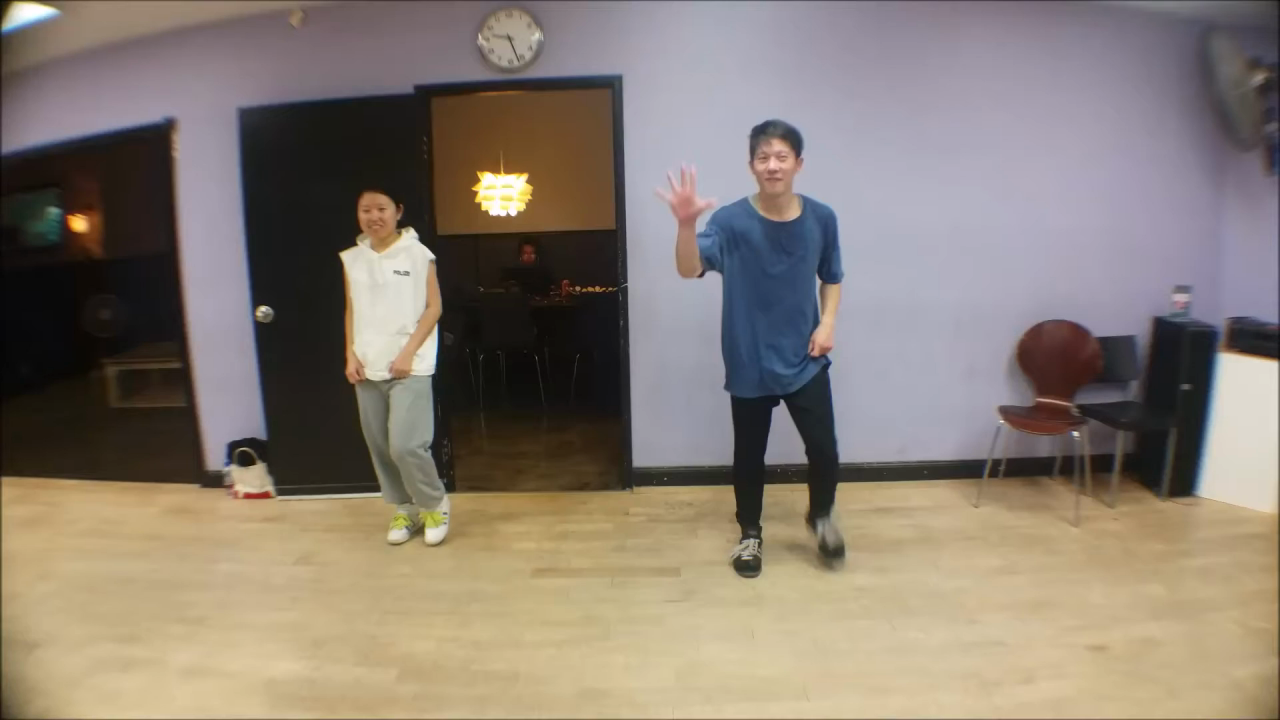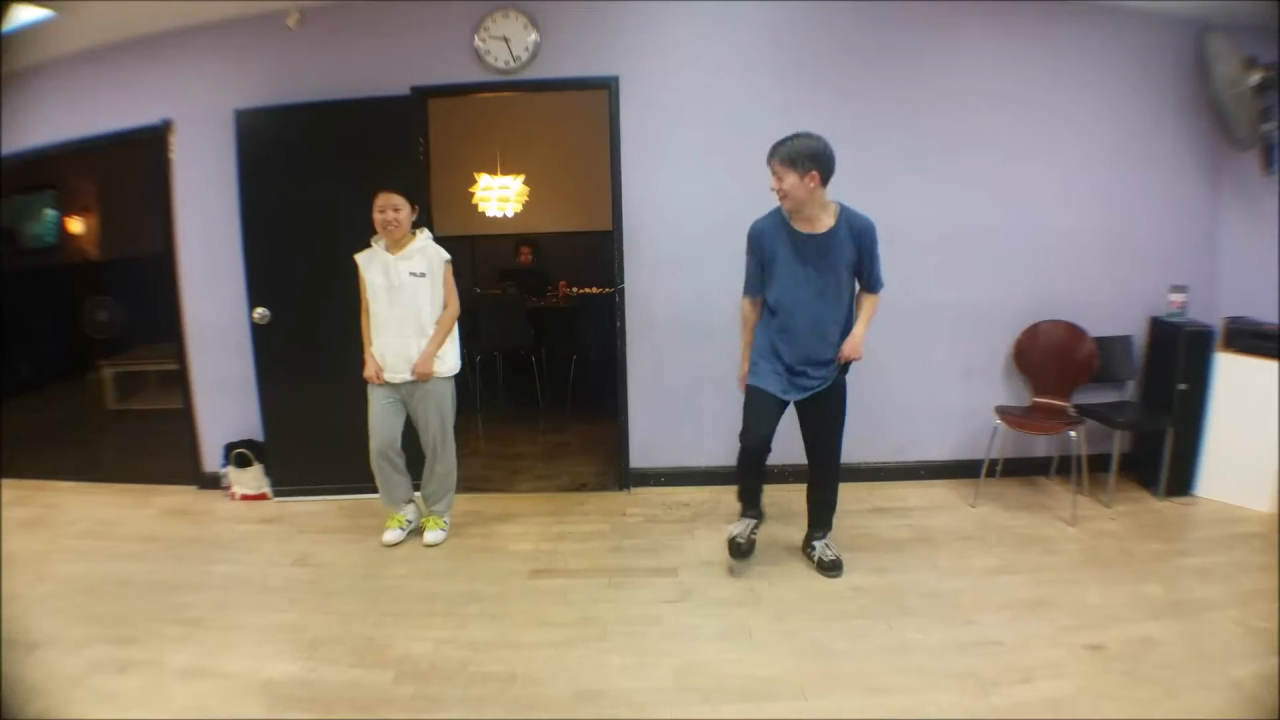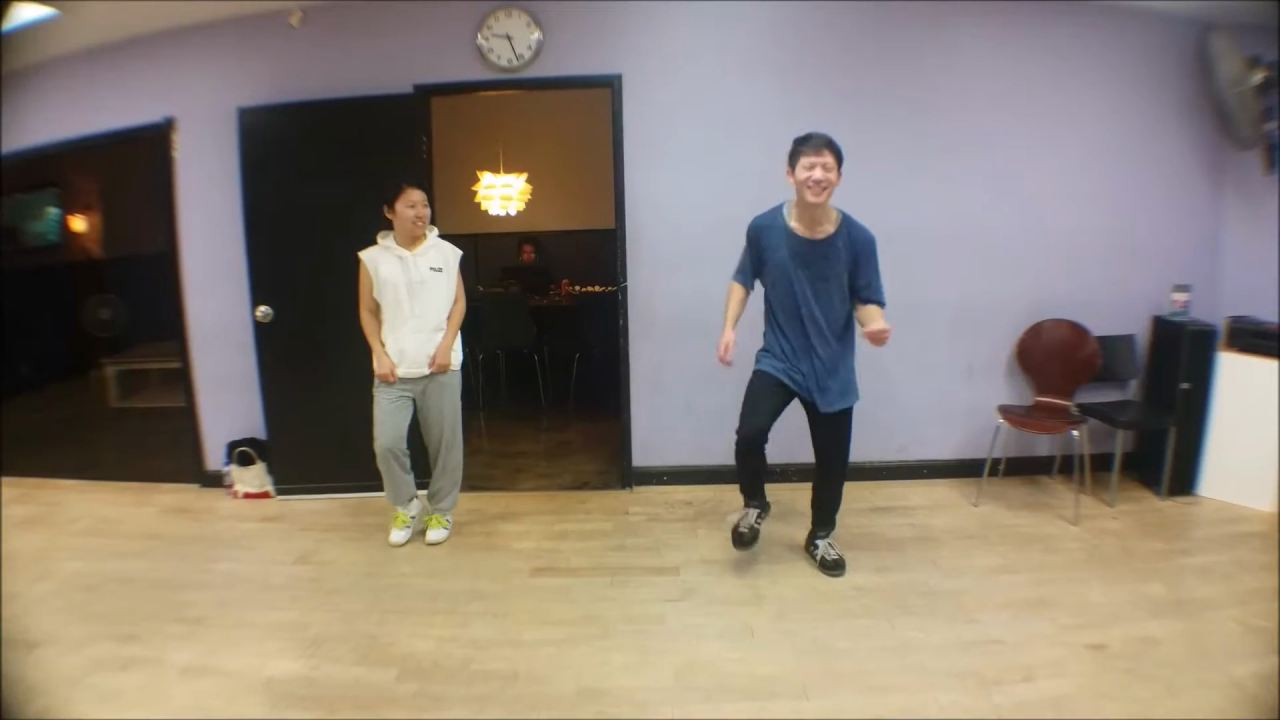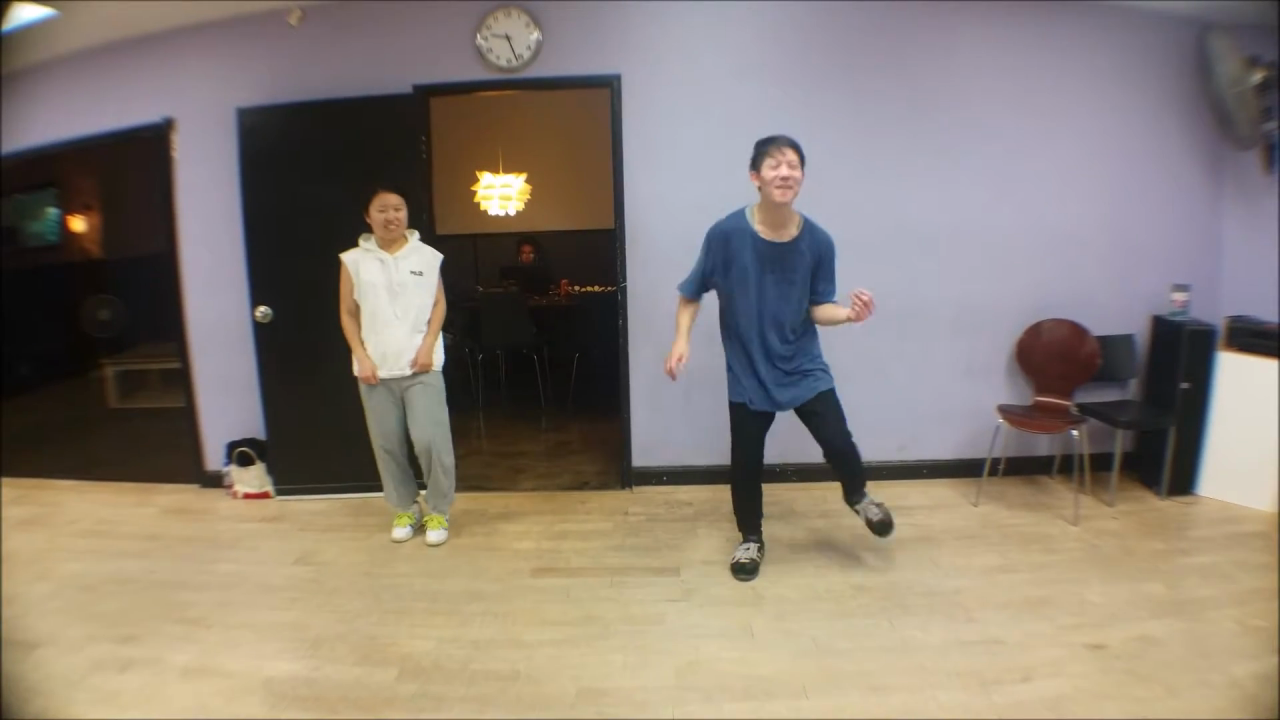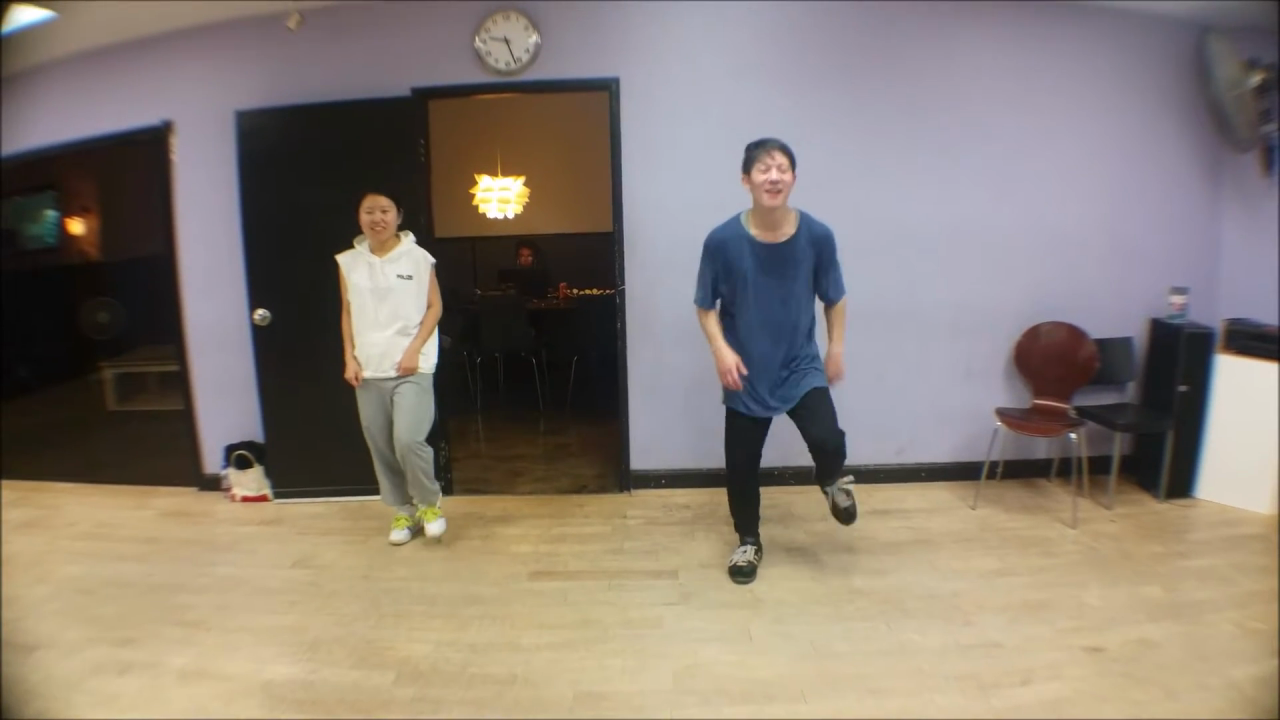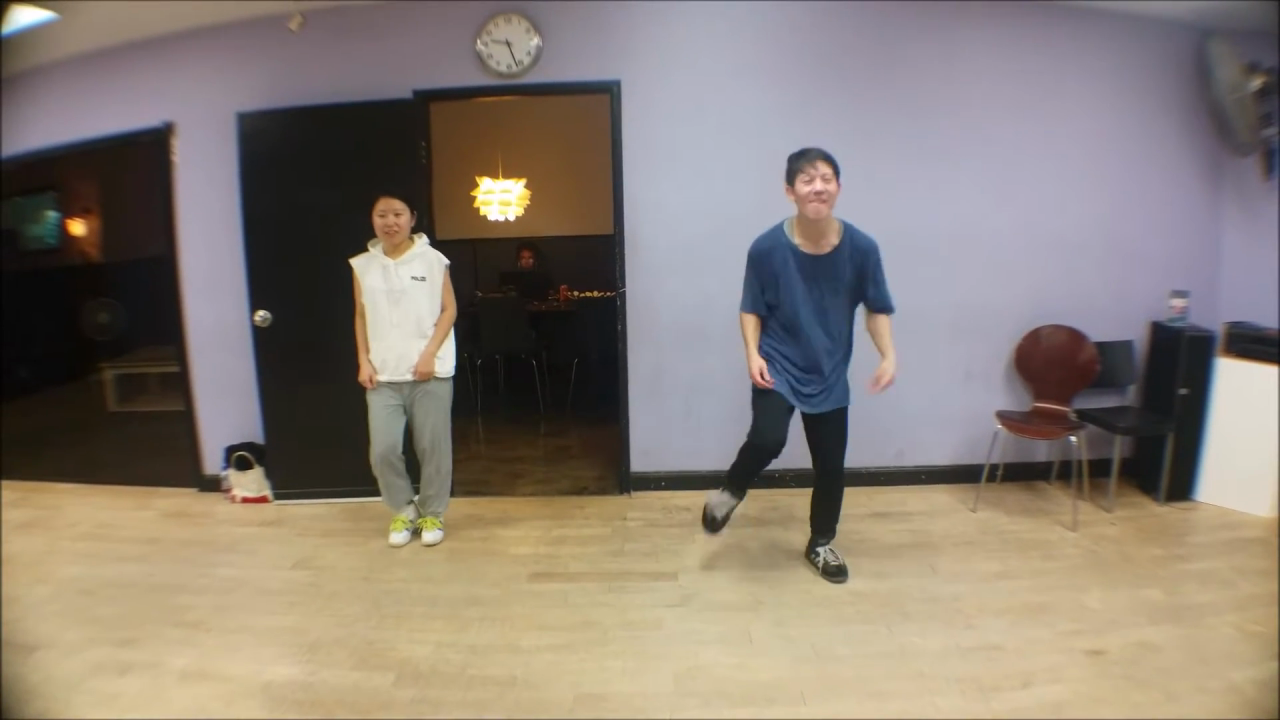
dt=0.5s
person 1, frame 1
left shoulder: (821, 219)
right shoulder: (731, 221)
left elbow: (832, 277)
right elbow: (689, 268)
left wrist: (827, 322)
right wrist: (685, 223)
left hip: (805, 361)
right hip: (749, 364)
left knee: (824, 447)
right knee: (749, 455)
left ankle: (822, 516)
right ankle: (750, 534)
person 1, frame 2
left shoulder: (858, 229)
right shoulder: (764, 231)
left elbow: (870, 287)
right elbow: (752, 296)
left wrist: (858, 331)
right wrist: (745, 356)
left hip: (826, 367)
right hip: (771, 364)
left knee: (825, 458)
right knee: (754, 443)
left ankle: (818, 536)
right ankle: (749, 513)
person 1, frame 3
left shoulder: (858, 239)
right shoulder: (764, 228)
left elbow: (866, 303)
right elbow: (743, 280)
left wrist: (875, 326)
right wrist: (728, 328)
left hip: (833, 370)
right hip: (778, 359)
left knee: (832, 461)
right knee: (749, 434)
left ankle: (820, 535)
right ankle: (754, 503)
person 1, frame 4
left shoulder: (818, 241)
right shoulder: (725, 233)
left elbow: (818, 307)
right elbow: (691, 292)
left wrist: (849, 311)
right wrist: (680, 340)
left hip: (803, 367)
right hip: (748, 373)
left knee: (839, 445)
right knee: (746, 462)
left ankle: (859, 497)
right ankle: (751, 538)
person 1, frame 5
left shoulder: (817, 236)
right shoulder: (722, 240)
left elbow: (834, 298)
right elbow: (707, 306)
left wrist: (836, 350)
right wrist: (721, 352)
left hip: (802, 368)
right hip: (747, 375)
left knee: (827, 443)
right knee: (742, 465)
left ankle: (833, 480)
right ankle: (748, 540)
person 1, frame 6
left shoulder: (861, 248)
right shoulder: (767, 248)
left elbow: (878, 310)
right elbow: (752, 309)
left wrist: (889, 356)
right wrist: (753, 354)
left hip: (829, 377)
right hip: (778, 368)
left knee: (830, 466)
right knee: (766, 442)
left ankle: (821, 543)
right ankle: (730, 491)
person 2, frame 1
left shoulder: (417, 254)
right shoulder: (352, 259)
left elbow: (433, 307)
right elbow: (351, 311)
left wrist: (409, 352)
right wrist: (350, 354)
left hip: (409, 367)
right hip: (368, 369)
left knee: (405, 445)
right knee: (380, 447)
left ankle: (434, 503)
right ankle: (405, 509)
person 2, frame 2
left shoulder: (433, 255)
right shoulder: (367, 261)
left elbow: (451, 307)
right elbow: (367, 313)
left wrist: (429, 354)
right wrist: (369, 357)
left hip: (430, 369)
right hip: (385, 371)
left knee: (437, 444)
right knee: (382, 445)
left ankle: (437, 513)
right ankle: (403, 509)
person 2, frame 3
left shoulder: (446, 253)
right shoulder: (373, 258)
left elbow: (459, 302)
right elbow: (368, 312)
left wrist: (446, 346)
right wrist: (381, 356)
left hip: (440, 365)
right hip: (394, 368)
left knee: (445, 441)
right knee: (387, 442)
left ankle: (441, 511)
right ankle: (405, 506)
person 2, frame 4
left shoulder: (426, 256)
right shoulder: (353, 261)
left elbow: (439, 305)
right elbow: (348, 314)
left wrist: (428, 347)
right wrist: (362, 358)
left hip: (421, 366)
right hip: (377, 369)
left knee: (431, 441)
right knee: (387, 444)
left ankle: (438, 511)
right ankle: (405, 509)
person 2, frame 5
left shoulder: (418, 258)
right shoulder: (348, 262)
left elbow: (434, 307)
right elbow: (347, 313)
left wrist: (413, 351)
right wrist: (350, 358)
left hip: (412, 368)
right hip: (369, 370)
left knee: (408, 440)
right knee: (381, 447)
left ankle: (429, 502)
right ankle: (403, 510)
person 2, frame 6
left shoulder: (432, 260)
right shoulder: (362, 266)
left elbow: (449, 310)
right elbow: (361, 317)
left wrist: (429, 354)
right wrist: (364, 361)
left hip: (429, 372)
right hip: (383, 374)
left knee: (432, 446)
right knee: (383, 451)
left ankle: (432, 513)
right ankle: (403, 510)
